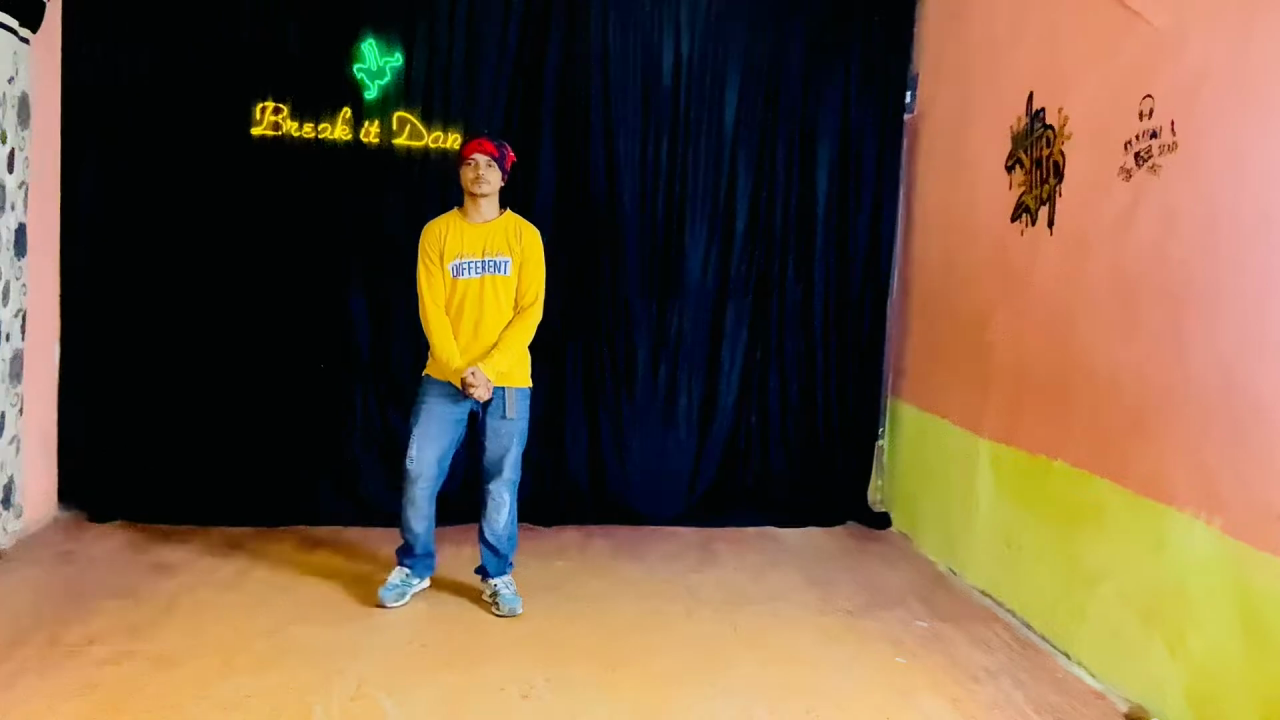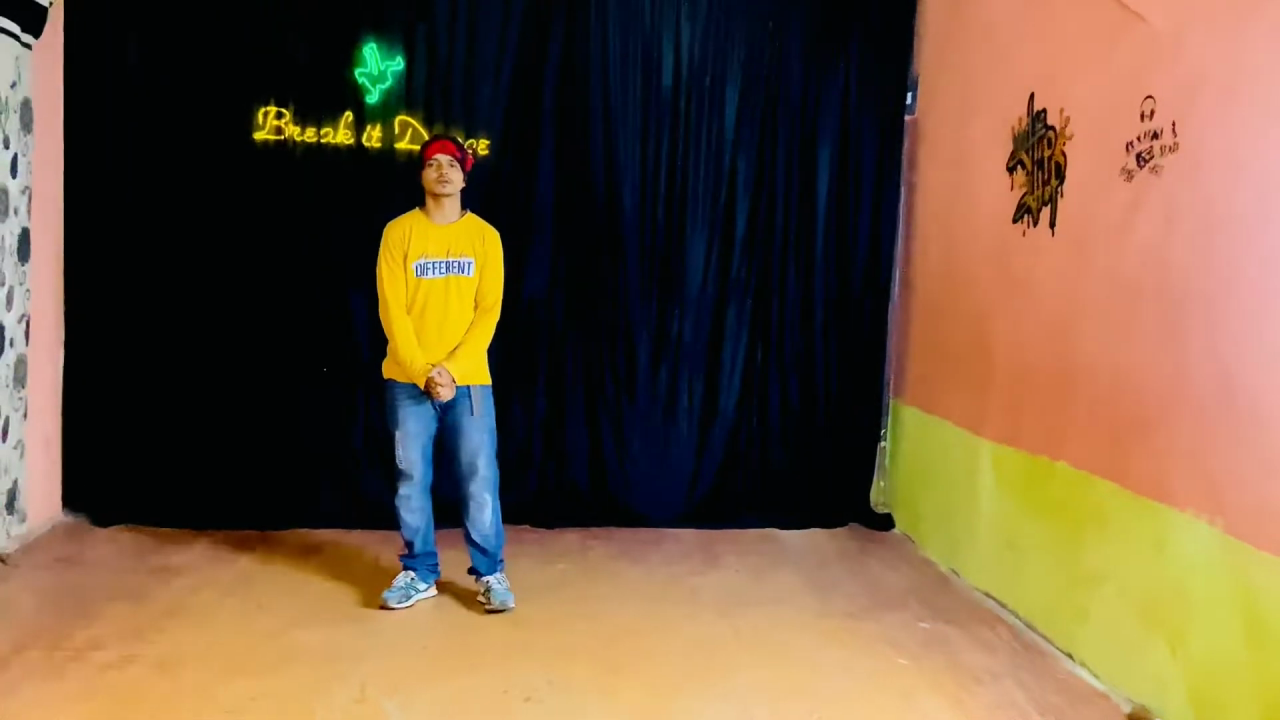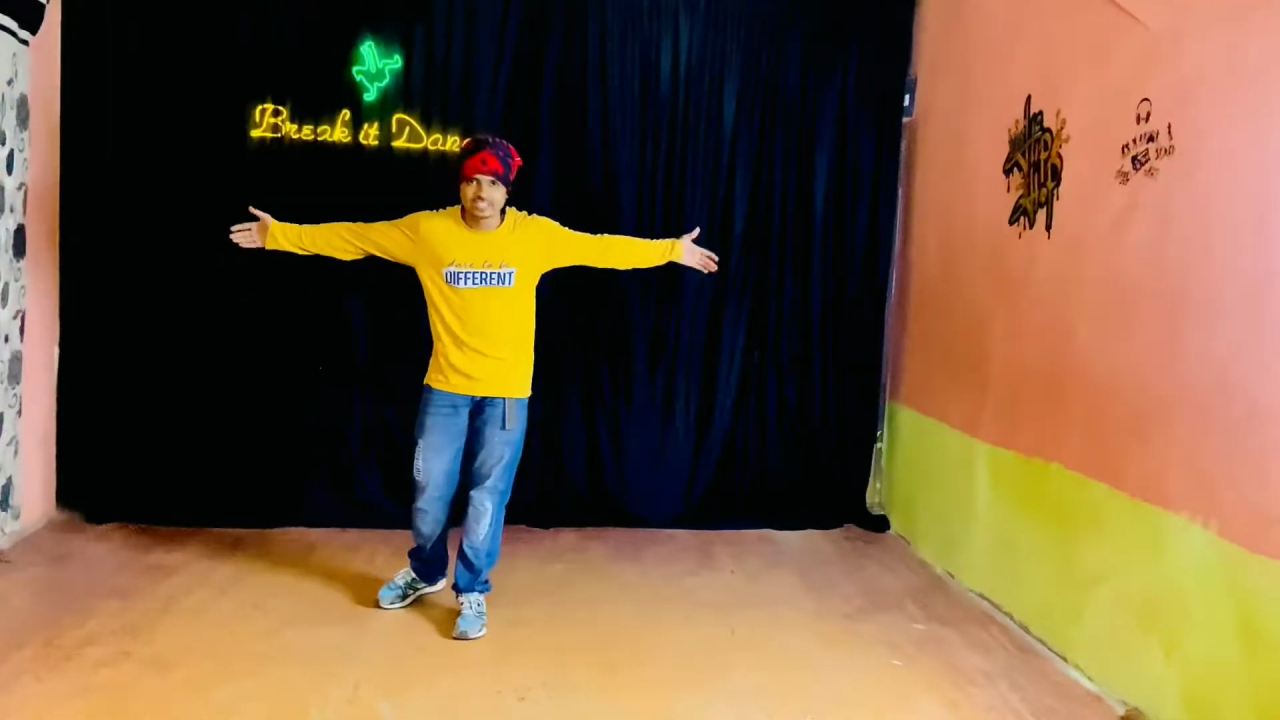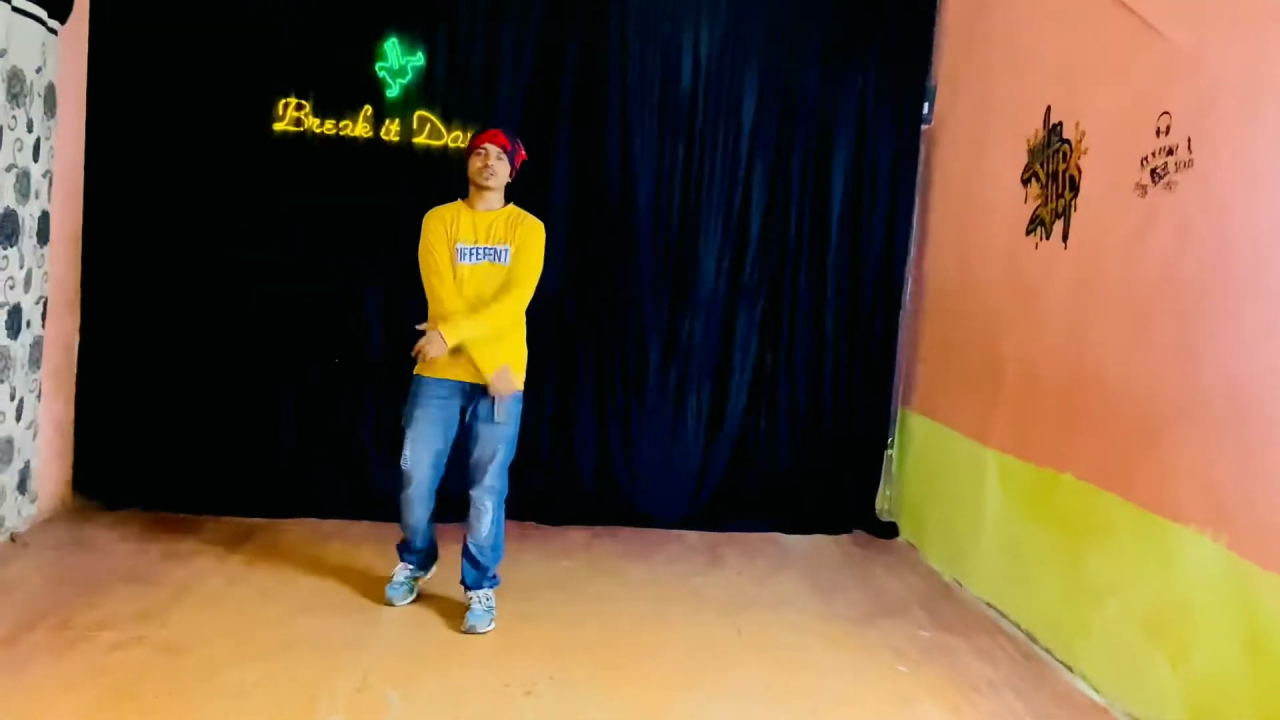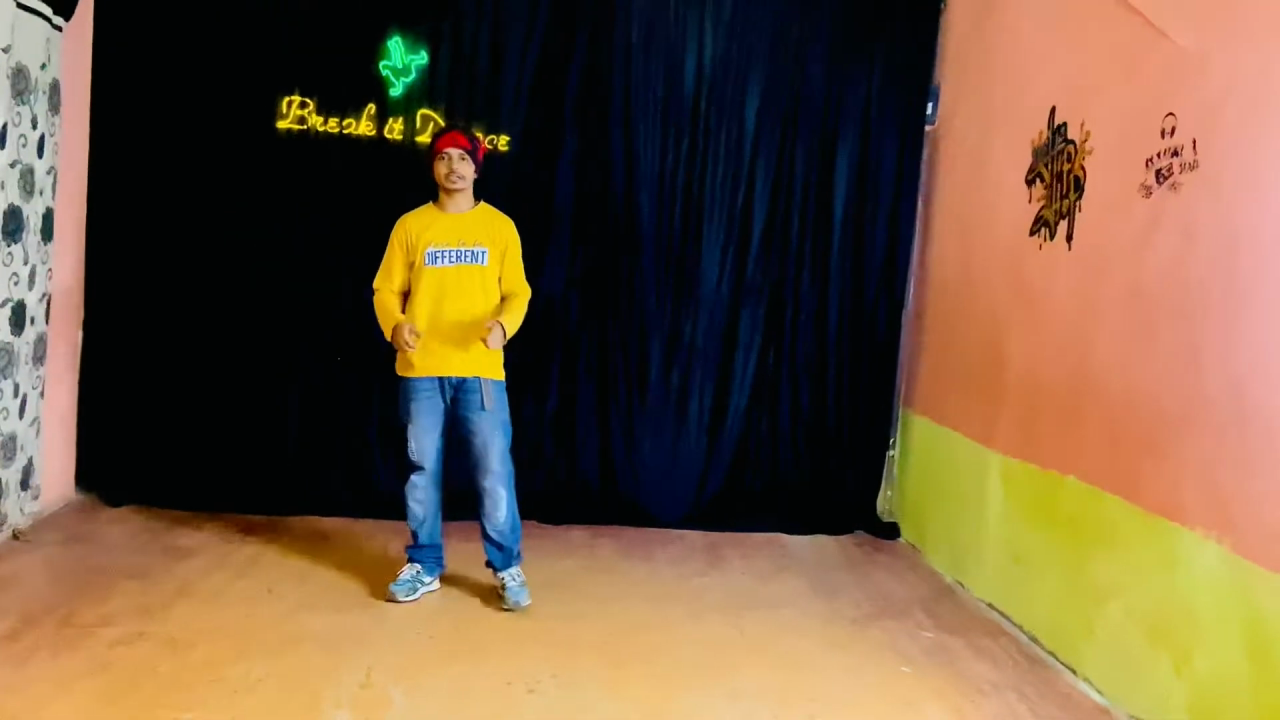
dt=1s
person 1, frame 1
left shoulder: (524, 234)
right shoulder: (436, 232)
left elbow: (530, 311)
right elbow: (431, 310)
left wrist: (489, 369)
right wrist: (460, 371)
left hip: (507, 378)
right hip: (443, 377)
left knee: (502, 479)
right knee: (421, 471)
left ankle: (497, 575)
right ankle: (414, 567)
person 1, frame 2
left shoulder: (484, 236)
right shoulder: (399, 232)
left elbow: (487, 313)
right elbow: (392, 311)
left wrist: (452, 370)
right wrist: (424, 373)
left hip: (469, 376)
right hip: (409, 378)
left knee: (480, 476)
right knee: (412, 477)
left ankle: (489, 573)
right ankle: (419, 572)
person 1, frame 3
left shoulder: (535, 234)
right shoulder: (427, 230)
left elbow: (602, 248)
right elbow: (355, 238)
left wrist: (673, 251)
right wrist: (279, 234)
left hip: (506, 389)
right hip: (446, 386)
left knee: (489, 493)
right knee: (430, 487)
left ankle: (473, 592)
right ankle: (425, 572)
person 1, frame 4
left shoulder: (528, 227)
right shoulder: (439, 220)
left elbow: (515, 299)
right elbow: (443, 297)
left wrist: (452, 331)
right wrist: (485, 360)
left hip: (498, 376)
right hip: (438, 372)
left knee: (487, 486)
right knee: (417, 476)
left ankle: (480, 587)
right ankle: (415, 561)
person 1, frame 5
left shoulder: (499, 227)
right shoulder: (410, 225)
left elbow: (517, 294)
right elbow: (386, 290)
left wrist: (504, 326)
right wrist: (395, 326)
left hip: (481, 369)
right hip: (422, 370)
left knee: (495, 470)
right knee: (423, 469)
left ankle: (507, 567)
right ankle: (425, 565)
